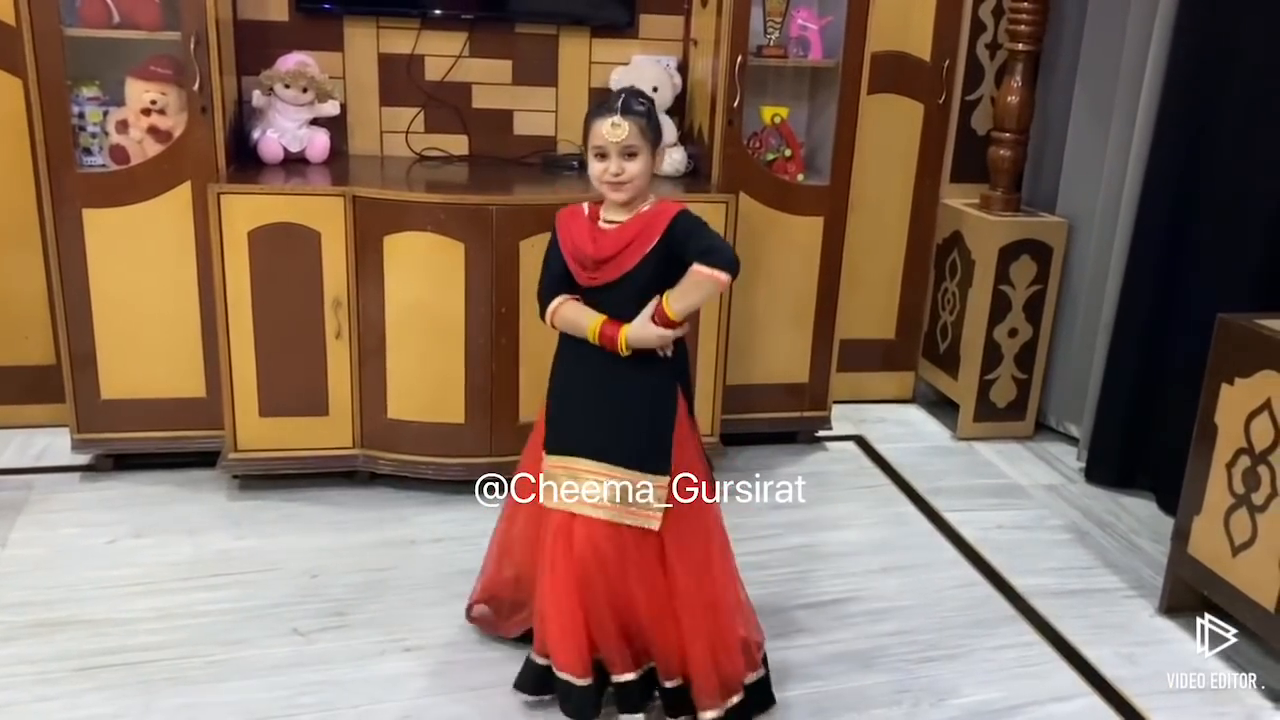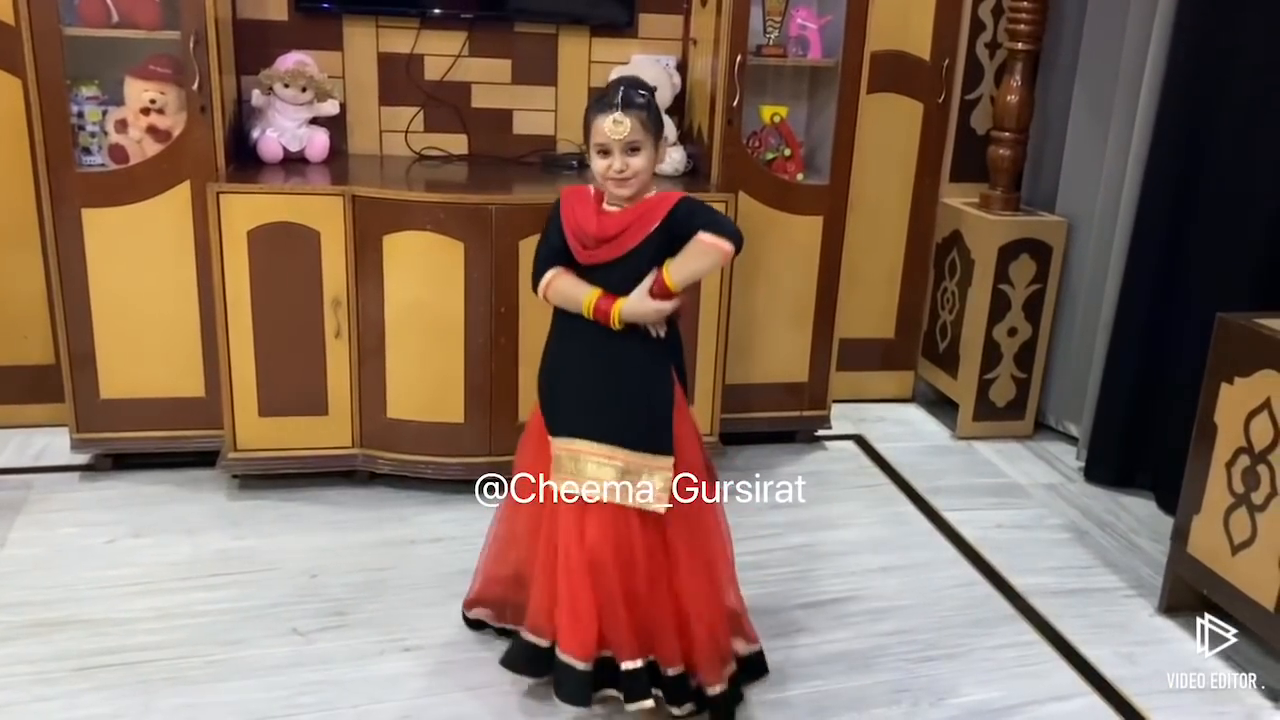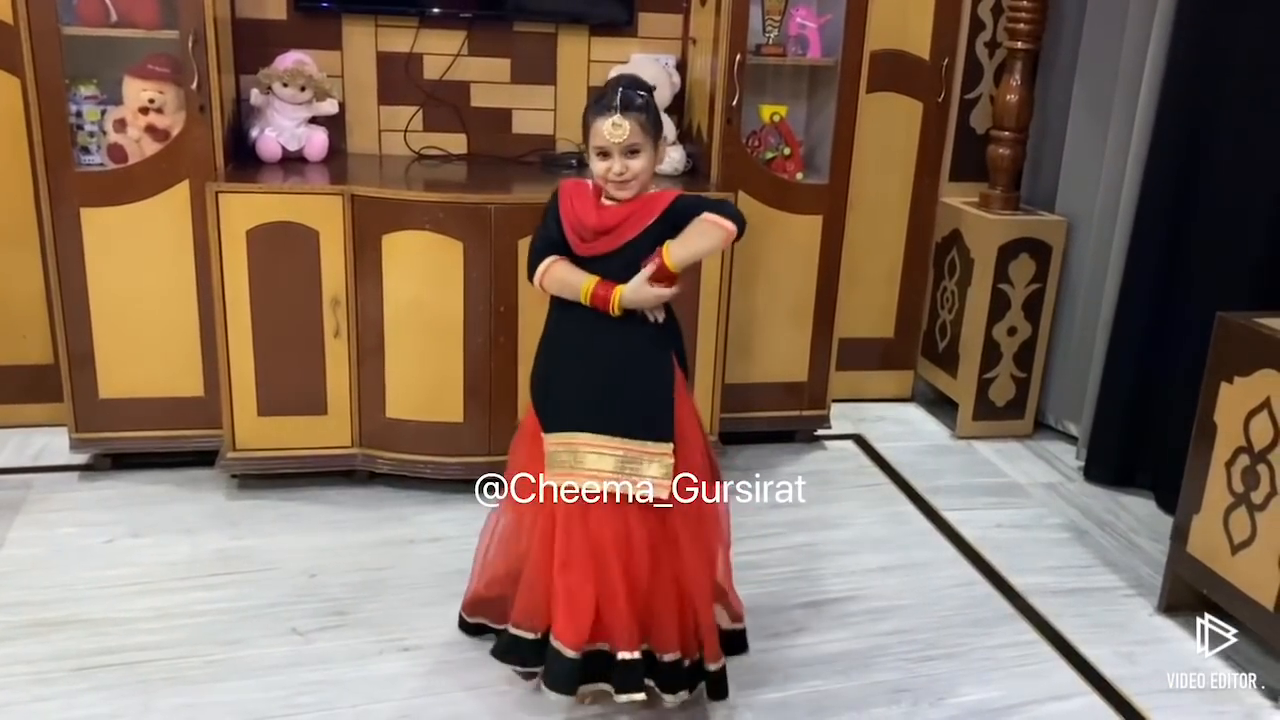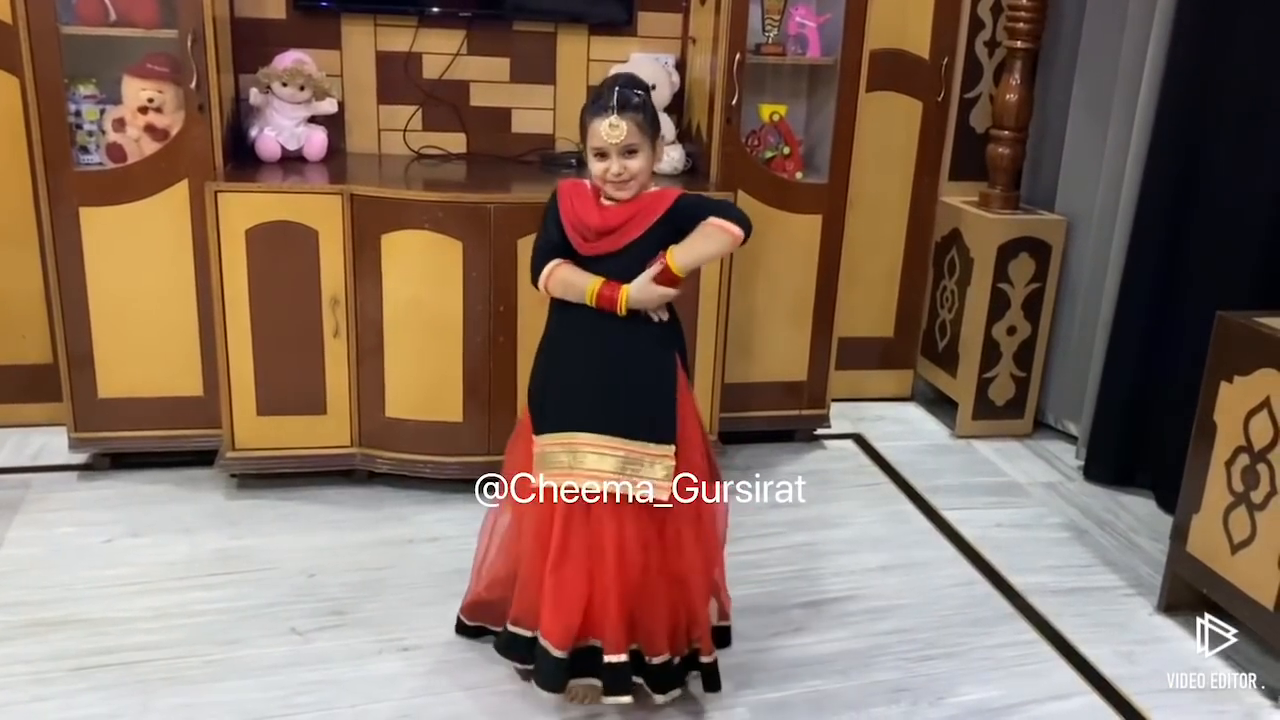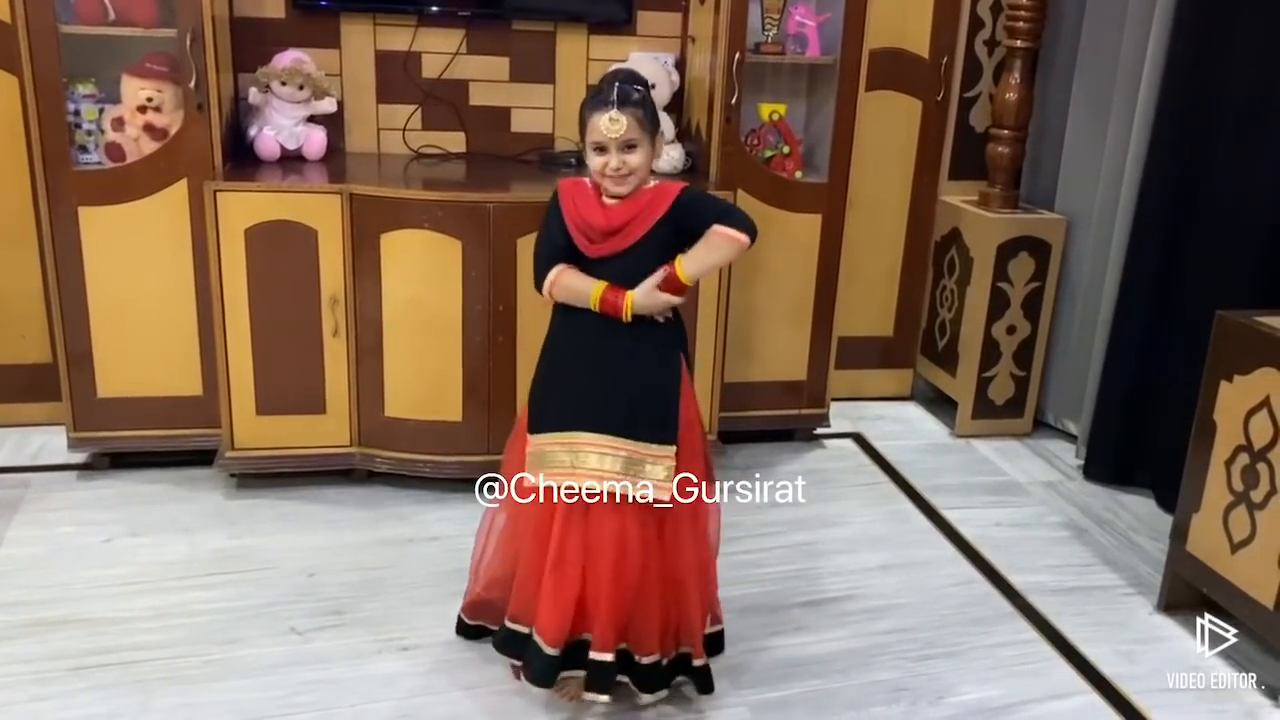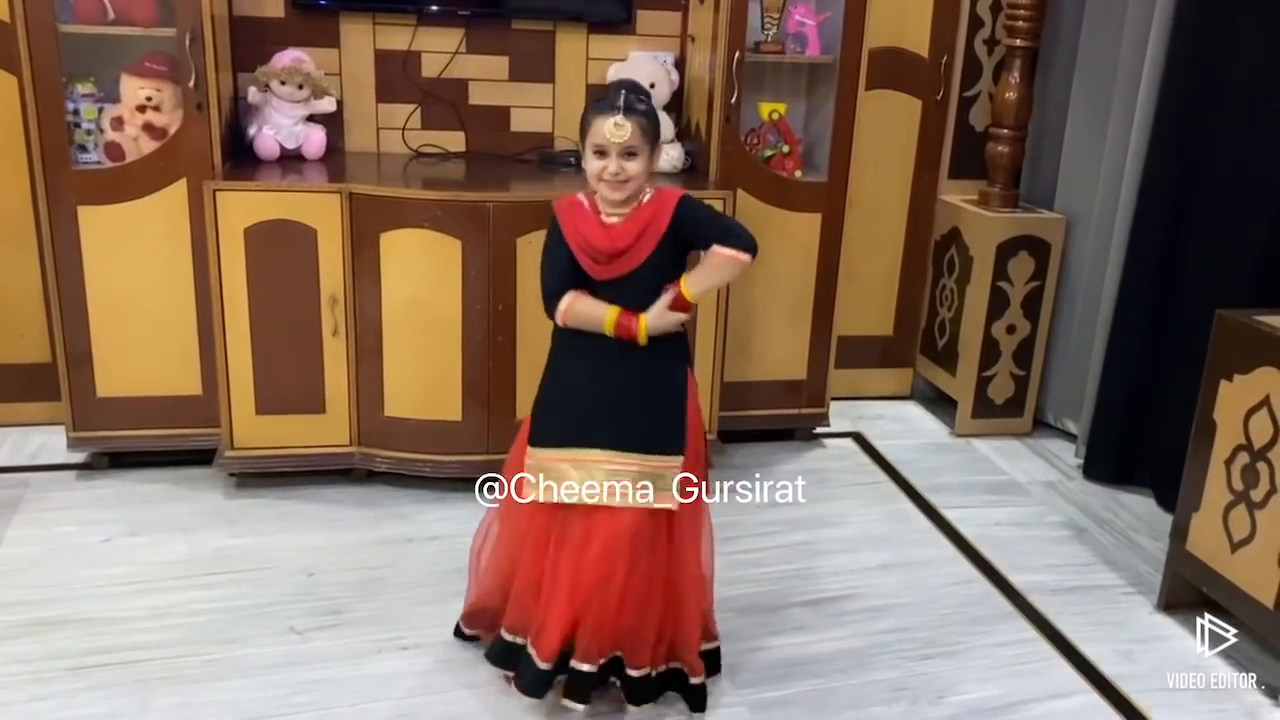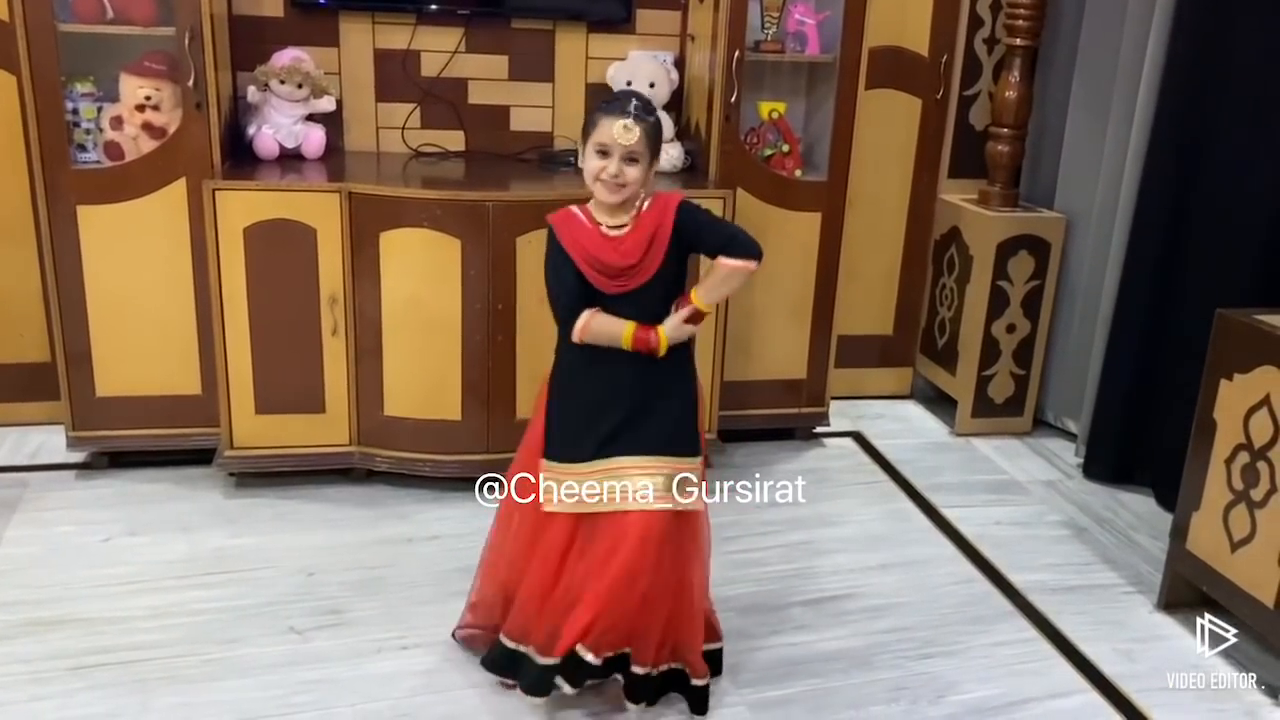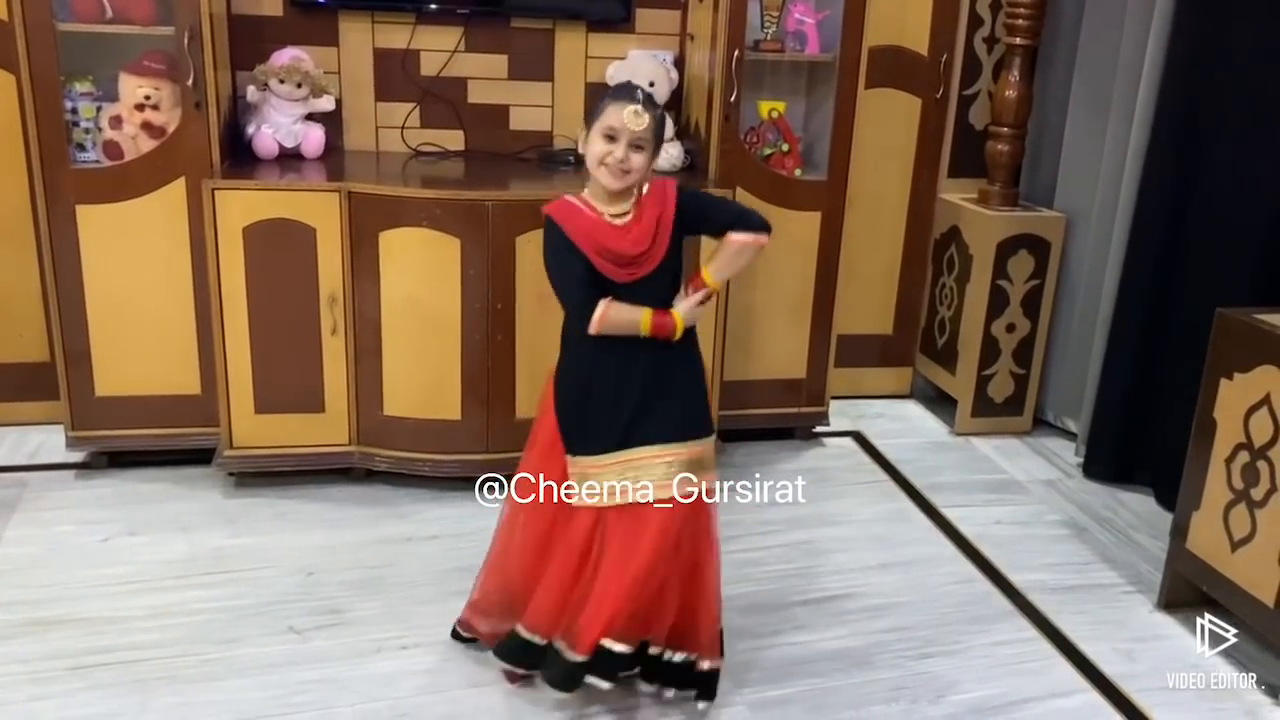
dt=0.1s
person 1, frame 1
left shoulder: (671, 225)
right shoulder: (568, 225)
left elbow: (719, 265)
right elbow: (554, 304)
left wrist: (661, 322)
right wrist: (622, 335)
left hip: (648, 410)
right hip: (577, 406)
left knee: (652, 542)
right knee: (568, 533)
left ankle: (683, 668)
right ankle: (580, 655)
person 1, frame 2
left shoulder: (673, 212)
right shoulder: (570, 208)
left elbow: (724, 237)
right elbow: (547, 280)
left wrist: (653, 295)
right wrist: (616, 310)
left hip: (644, 398)
right hip: (571, 392)
left knee: (648, 528)
right knee: (569, 524)
left ankle: (676, 655)
right ankle: (580, 643)
person 1, frame 3
left shoulder: (671, 208)
right shoulder: (567, 201)
left elbow: (726, 222)
right elbow: (542, 269)
left wrist: (656, 276)
right wrist: (617, 296)
left hip: (643, 390)
right hip: (569, 384)
left knee: (645, 522)
right knee: (566, 516)
left ankle: (658, 644)
right ankle: (572, 637)
person 1, frame 4
left shoulder: (673, 208)
right shoulder: (567, 200)
left elbow: (734, 225)
right elbow: (547, 272)
left wrist: (660, 278)
right wrist: (622, 297)
left hip: (644, 389)
right hip: (569, 385)
left knee: (644, 522)
right knee: (564, 517)
left ankle: (650, 643)
right ankle: (565, 636)
person 1, frame 5
left shoulder: (675, 203)
right shoulder: (567, 199)
left elbow: (738, 231)
right elbow: (549, 277)
left wrist: (669, 284)
right wrist: (627, 303)
left hip: (648, 389)
right hip: (570, 384)
left knee: (641, 517)
right knee: (566, 514)
left ankle: (641, 641)
right ankle: (557, 629)
person 1, frame 6
left shoulder: (674, 211)
right shoulder: (567, 216)
left elbow: (739, 247)
right elbow: (560, 302)
left wrist: (677, 302)
right wrist: (637, 324)
left hip: (652, 399)
right hip: (576, 397)
left knee: (641, 530)
right knee: (559, 525)
left ankle: (640, 651)
right ankle: (551, 638)
person 1, frame 7
left shoulder: (672, 216)
right shoulder: (564, 230)
left elbow: (743, 254)
right elbow: (575, 322)
left wrist: (689, 312)
right wrist: (653, 337)
left hip: (658, 406)
right hip: (582, 403)
left knee: (647, 535)
right knee: (559, 528)
left ankle: (642, 651)
right ankle: (539, 641)
person 1, frame 8
left shoulder: (671, 202)
right shoulder: (562, 220)
left elbow: (752, 229)
right elbow: (587, 312)
left wrist: (699, 290)
right wrist: (667, 321)
left hip: (668, 395)
right hip: (591, 396)
left knee: (663, 525)
right knee: (566, 522)
left ankle: (646, 638)
right ankle: (548, 634)
